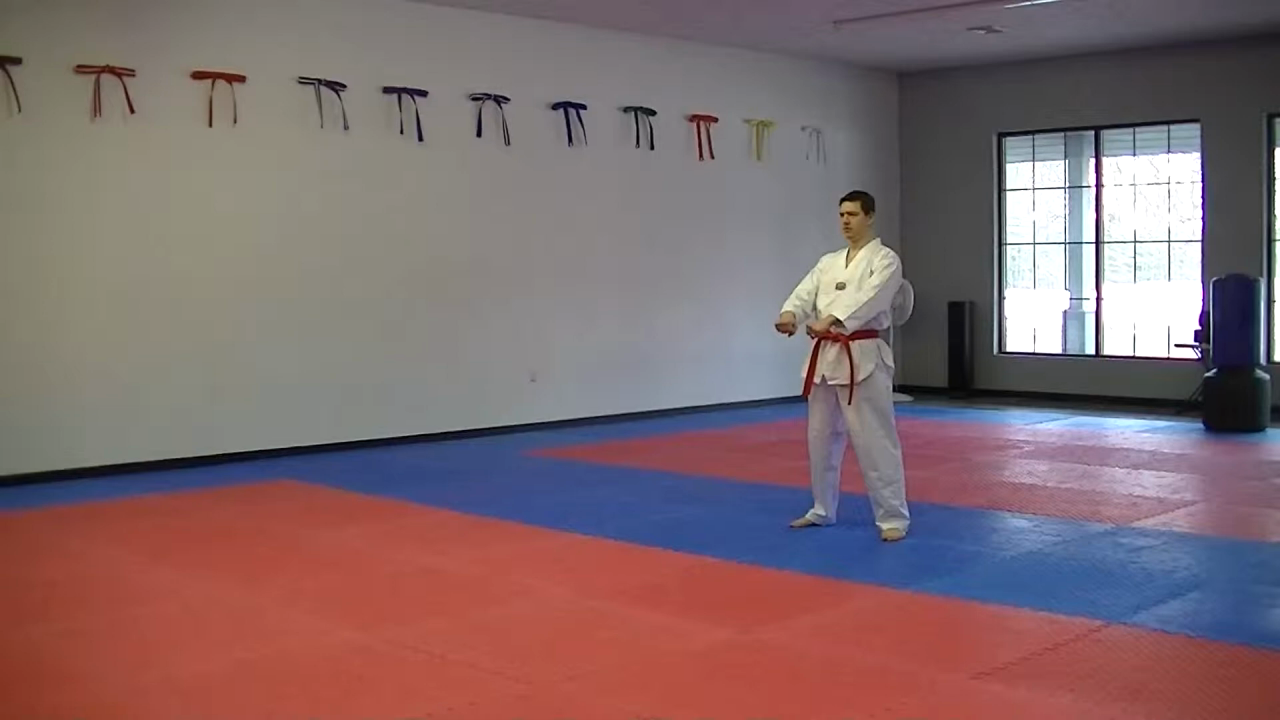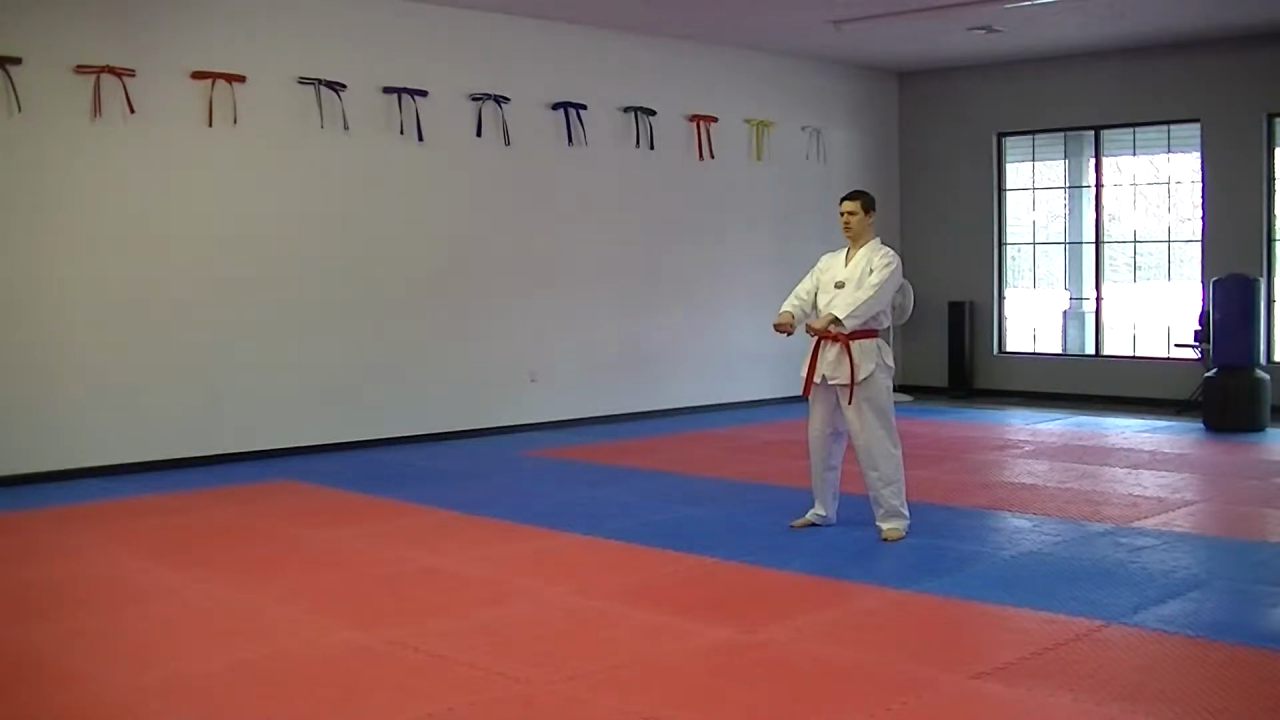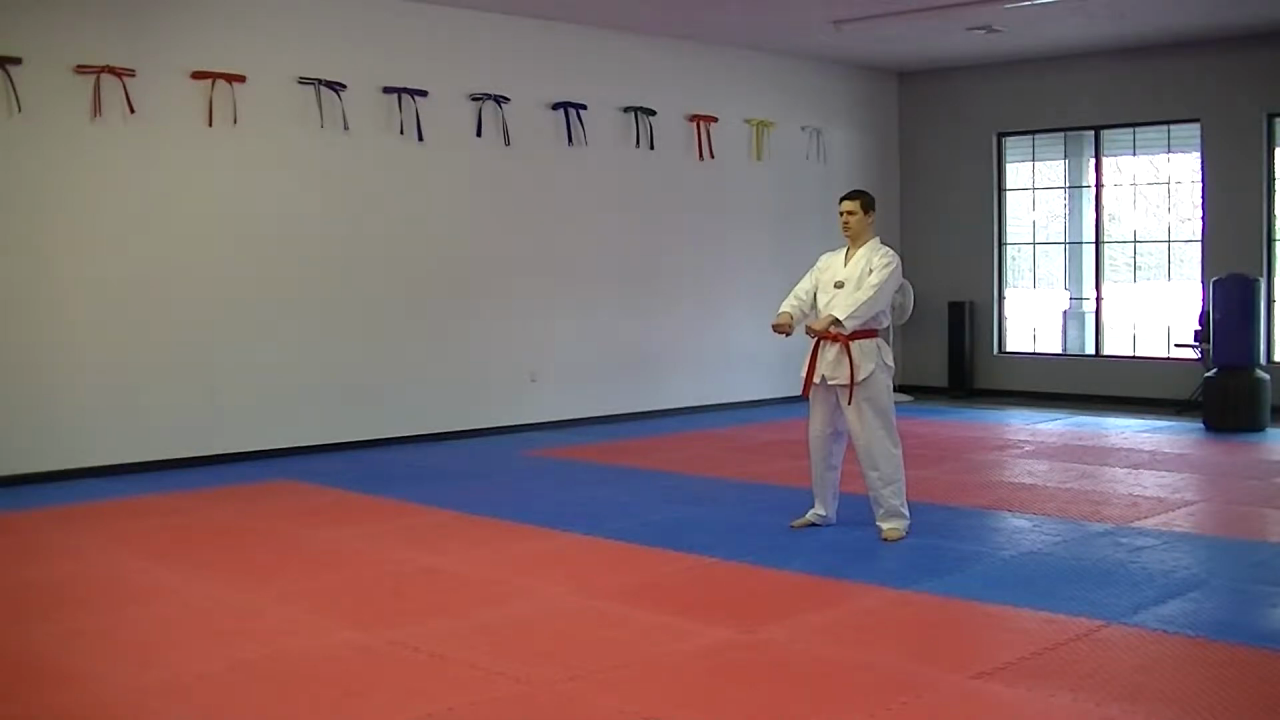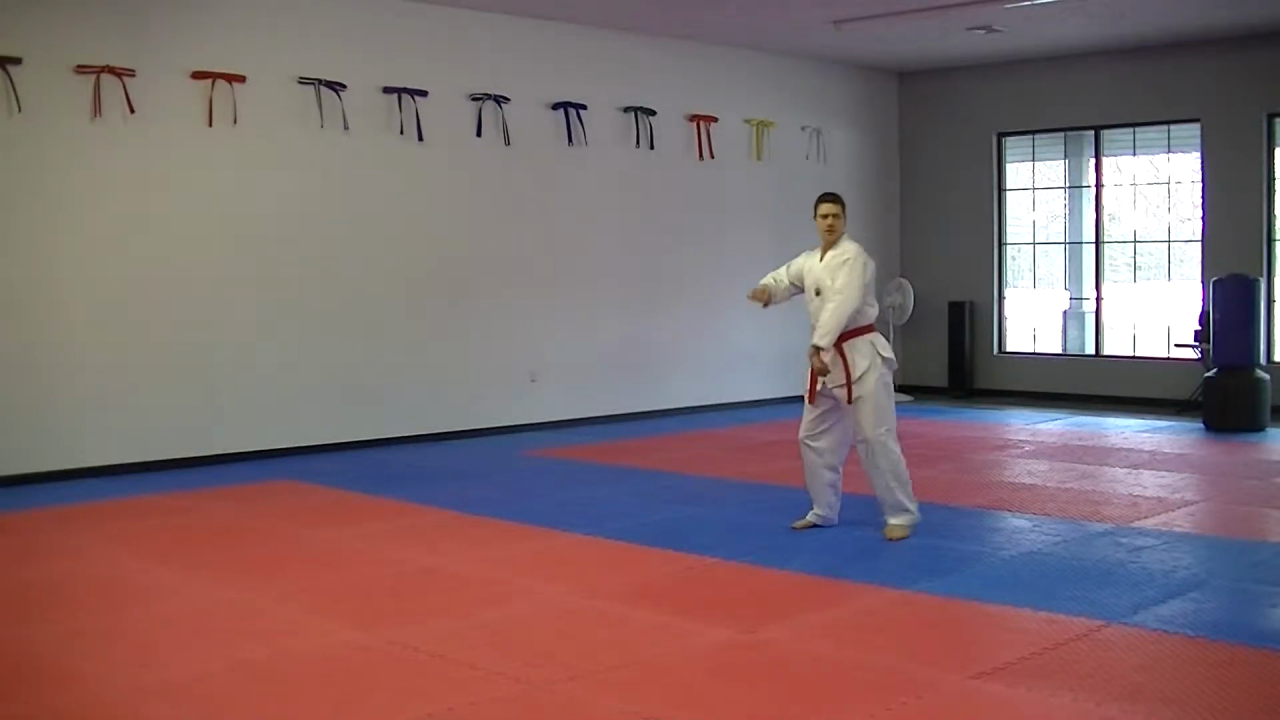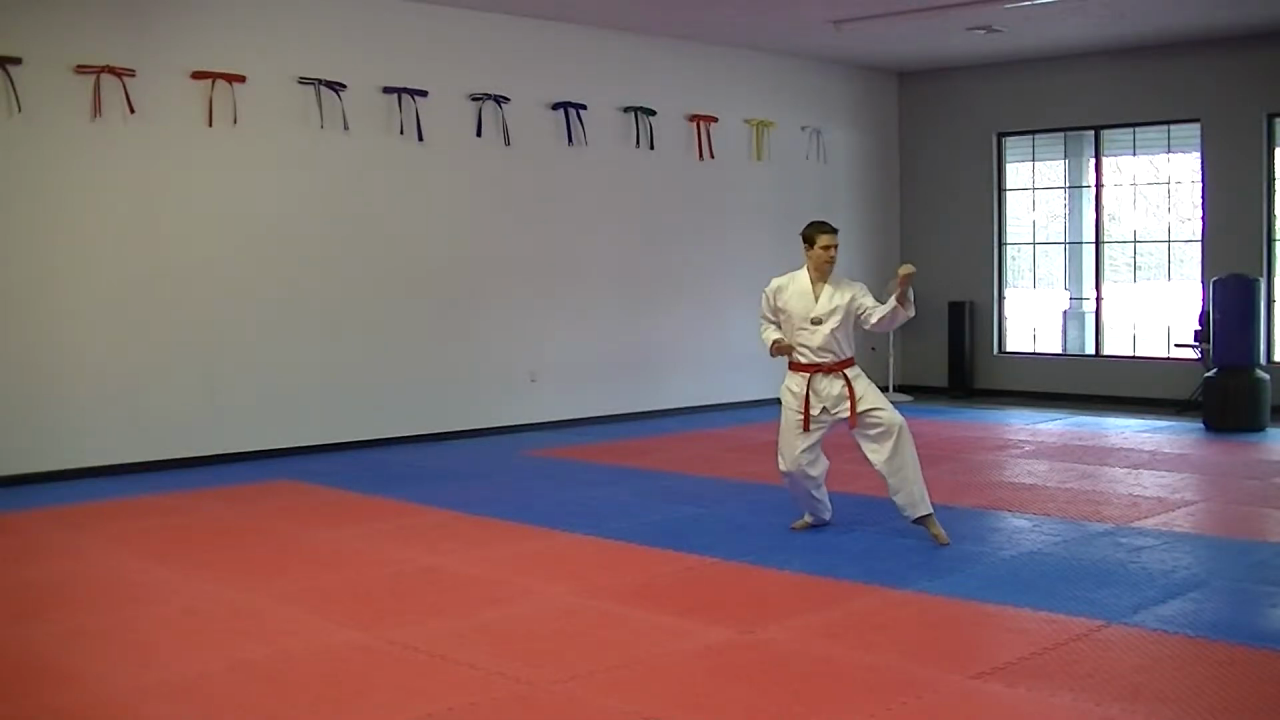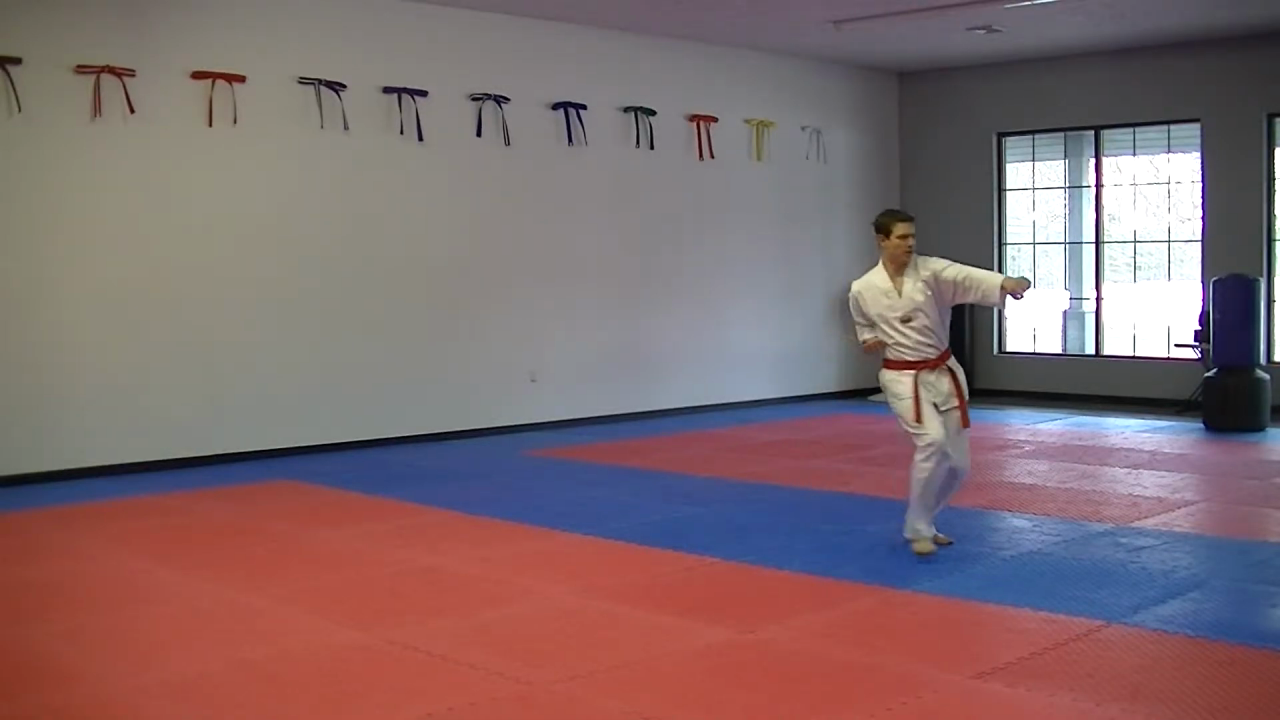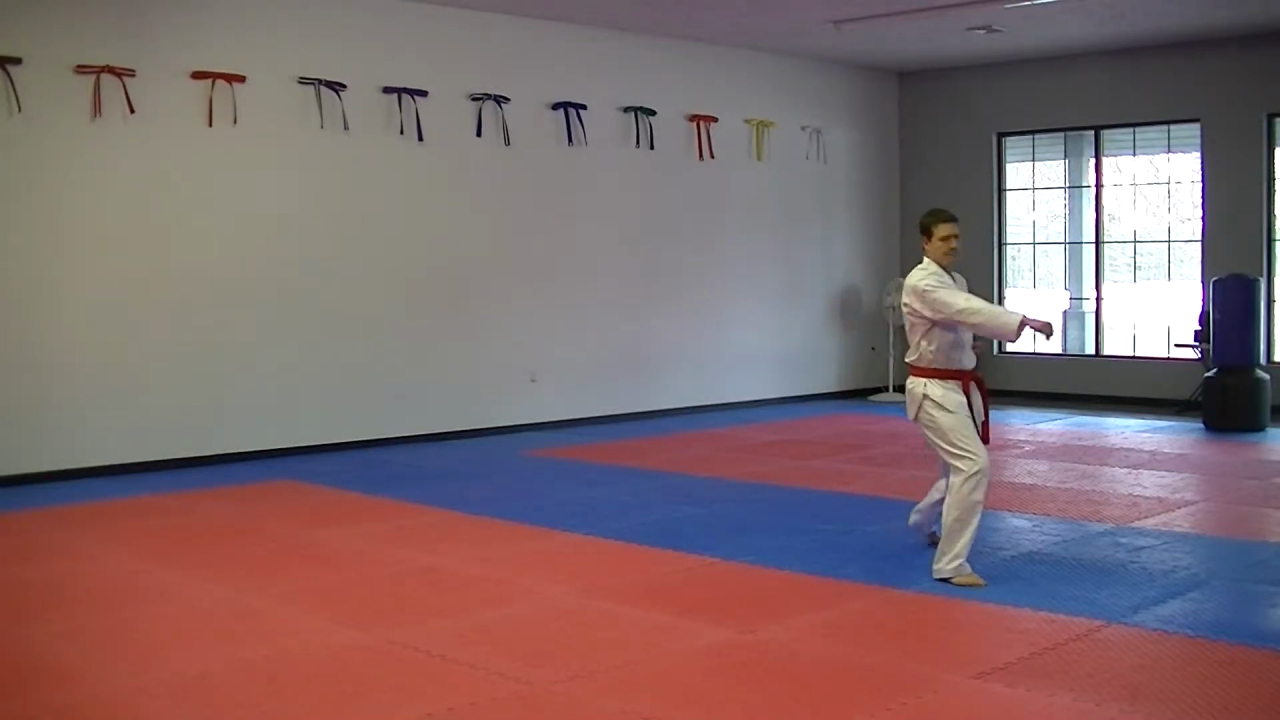
dt=0.7s
person 1, frame 1
left shoulder: (885, 260)
right shoulder: (828, 262)
left elbow: (868, 298)
right elbow: (805, 292)
left wrist: (829, 320)
right wrist: (789, 314)
left hip: (862, 358)
right hip: (825, 358)
left knee: (874, 439)
right knee: (821, 437)
left ankle: (893, 517)
right ankle: (822, 510)
person 1, frame 2
left shoulder: (885, 259)
right shoulder: (828, 261)
left elbow: (867, 297)
right elbow: (805, 292)
left wrist: (829, 319)
right wrist: (788, 313)
left hip: (863, 357)
right hip: (826, 357)
left knee: (875, 439)
right knee: (822, 436)
left ankle: (893, 517)
right ankle: (823, 509)
person 1, frame 3
left shoulder: (885, 259)
right shoulder: (828, 261)
left elbow: (867, 298)
right elbow: (804, 292)
left wrist: (829, 319)
right wrist: (787, 314)
left hip: (863, 357)
right hip: (826, 357)
left knee: (875, 439)
right knee: (822, 436)
left ankle: (893, 517)
right ankle: (823, 509)
person 1, frame 4
left shoulder: (852, 256)
right shoulder: (808, 261)
left elbow: (840, 304)
right elbow: (781, 280)
left wrist: (819, 348)
right wrist: (765, 290)
left hip: (861, 355)
right hip: (828, 358)
left knee: (875, 436)
right knee: (814, 438)
left ankle: (900, 514)
right ankle: (824, 511)
person 1, frame 5
left shoulder: (850, 290)
right shoulder: (780, 288)
left elbow: (881, 319)
right elbow: (768, 322)
left wrist: (902, 292)
right wrist: (775, 341)
left hip: (846, 380)
right hip: (803, 385)
left knee: (892, 426)
right knee: (794, 462)
left ankle: (921, 512)
right ankle: (817, 513)
person 1, frame 6
left shoulder: (931, 270)
right shoulder: (862, 289)
left elbow: (968, 278)
left wrist: (1005, 282)
right wrist: (871, 341)
left hip: (944, 374)
right hip: (904, 379)
left knee: (955, 462)
right knee: (931, 444)
left ankle: (921, 523)
right ankle: (917, 530)
person 1, frame 7
left shoulder: (951, 277)
right shoulder: (922, 283)
right elbow: (965, 312)
right wrist: (1023, 323)
left hip: (960, 387)
right hip: (931, 391)
left knee: (969, 467)
right knee: (972, 466)
left ankle: (927, 521)
right ankle: (953, 563)
